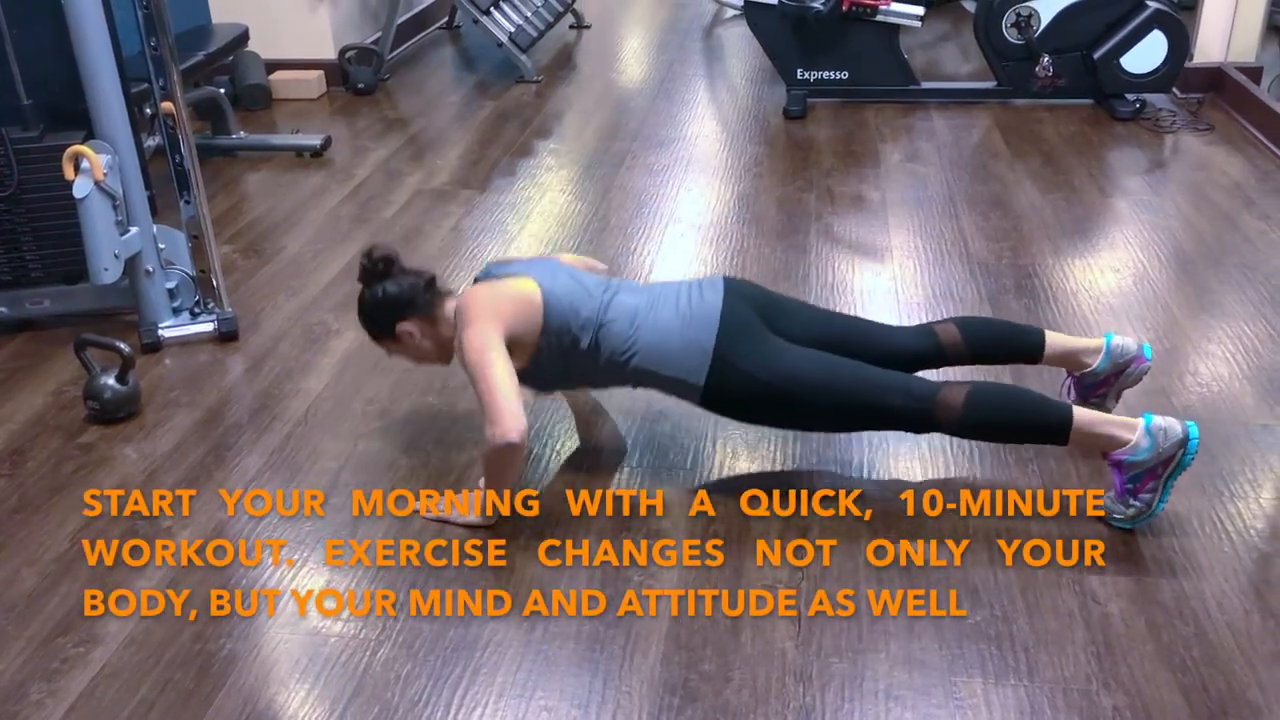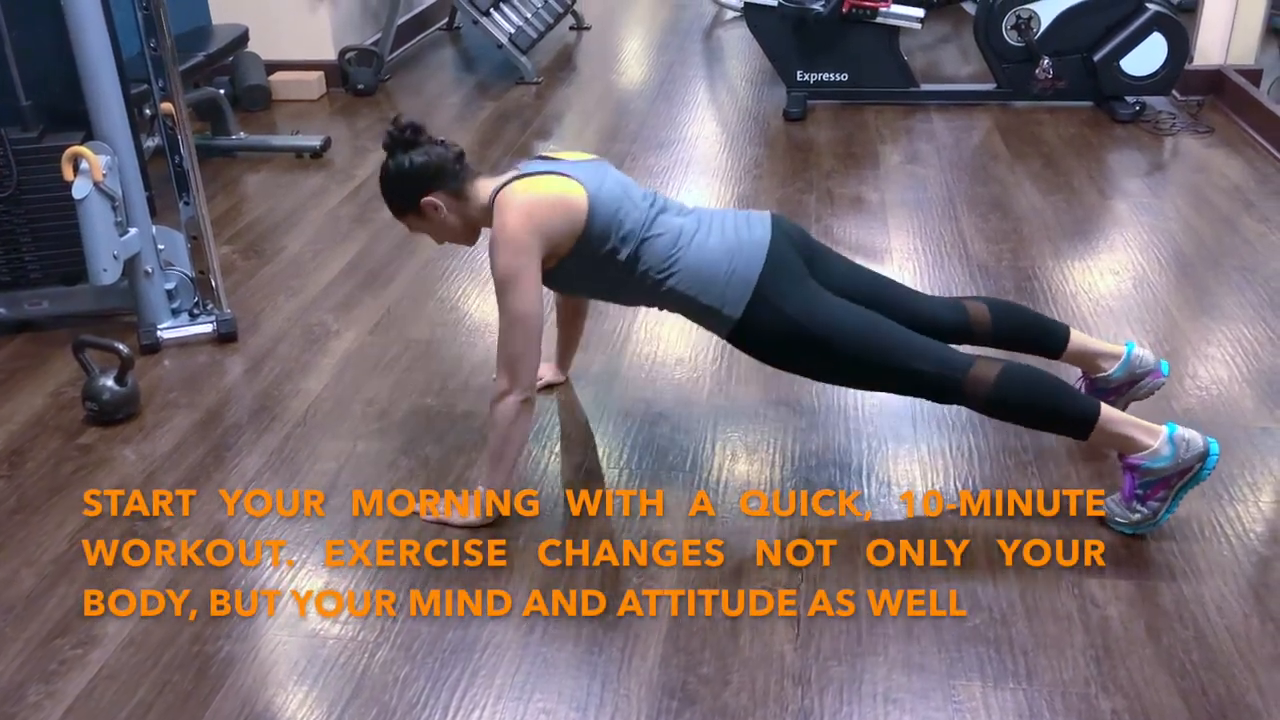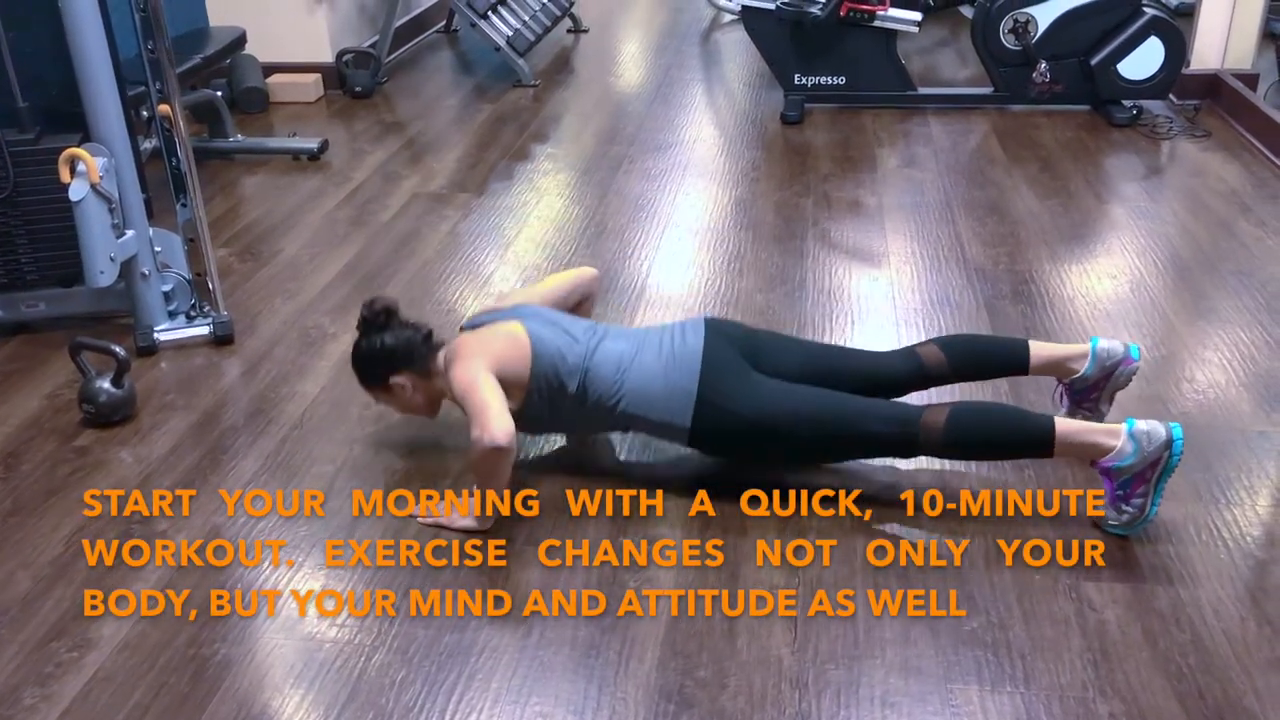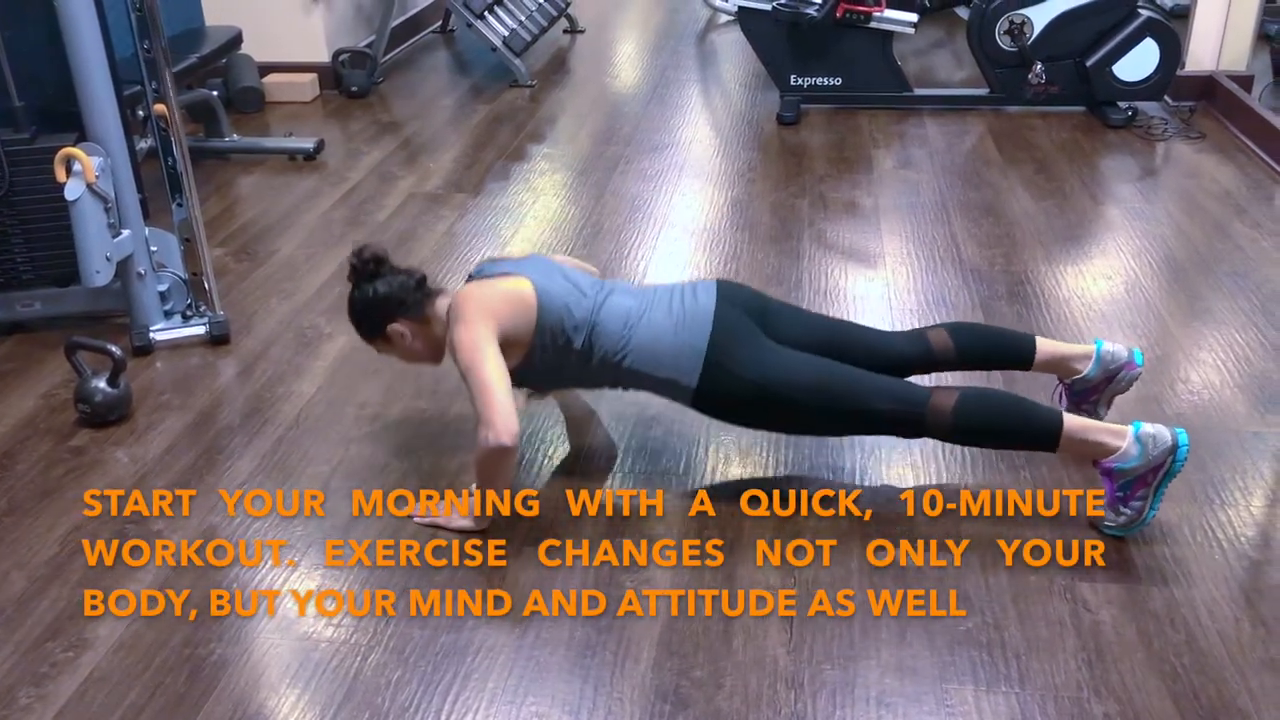
dt=0.5s
person 1, frame 1
left shoulder: (474, 325)
right shoulder: (500, 277)
left elbow: (510, 435)
left wrist: (487, 505)
left hip: (719, 363)
right hip: (719, 304)
left knee: (910, 402)
right knee: (909, 347)
left ankle: (1137, 442)
right ankle: (1098, 355)
person 1, frame 2
left shoulder: (512, 227)
right shoulder: (538, 172)
left elbow: (512, 390)
left wrist: (483, 502)
right wrist: (565, 364)
left hip: (750, 298)
right hip: (760, 242)
left knee: (940, 372)
right knee: (937, 320)
left ankle: (1160, 449)
right ankle: (1114, 360)
person 1, frame 3
left shoulder: (466, 366)
right shoulder: (497, 319)
left elbow: (495, 435)
right elbow: (586, 276)
left wrist: (484, 510)
left hip: (706, 405)
right hip: (702, 344)
left knee: (900, 426)
right knee: (890, 370)
left ankle: (1122, 443)
right ankle: (1085, 357)
person 1, frame 4
left shoulder: (467, 326)
right shoulder: (489, 279)
left elbow: (502, 437)
left wrist: (482, 512)
left hip: (712, 366)
right hip: (711, 308)
left knee: (901, 405)
right knee: (898, 352)
left ankle: (1127, 448)
right ankle: (1087, 360)
